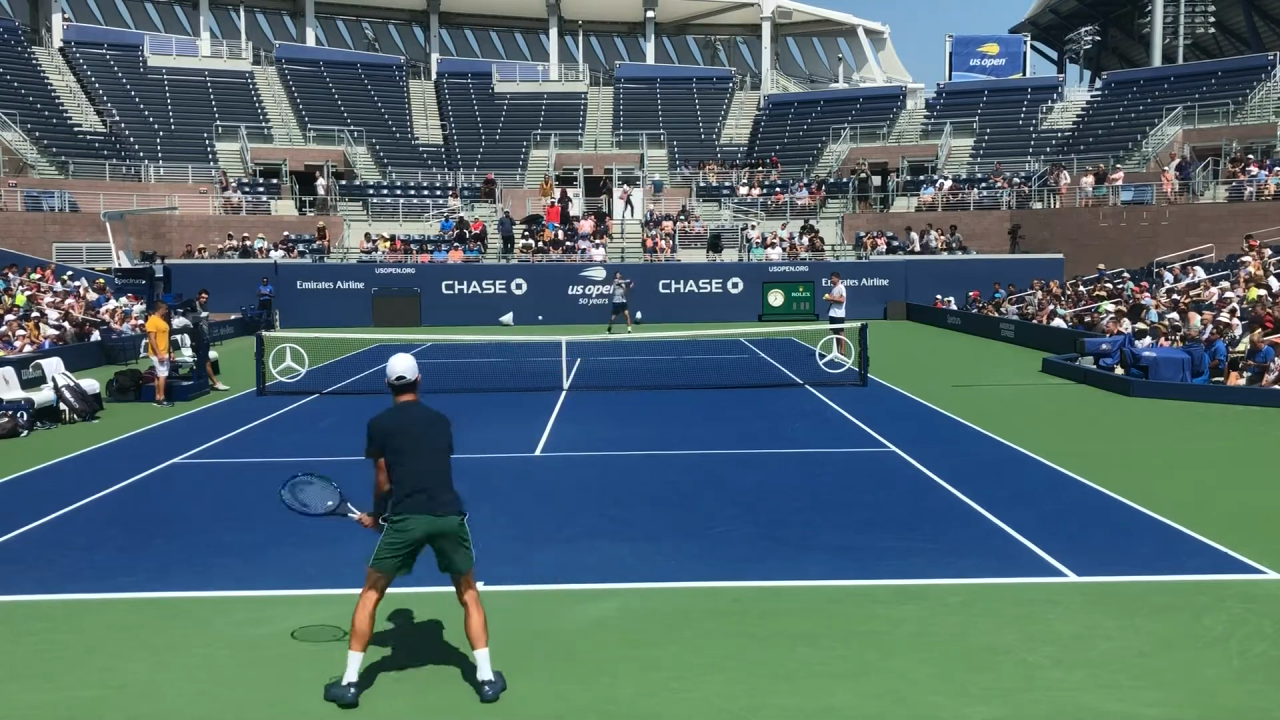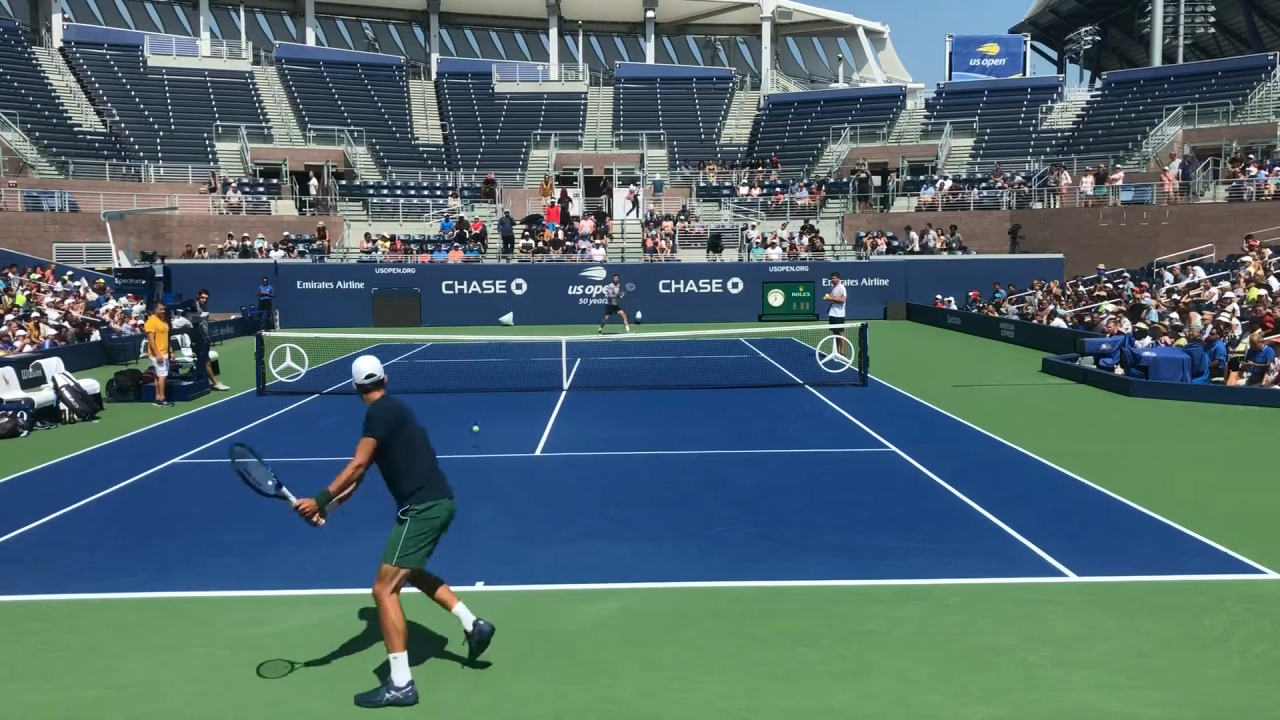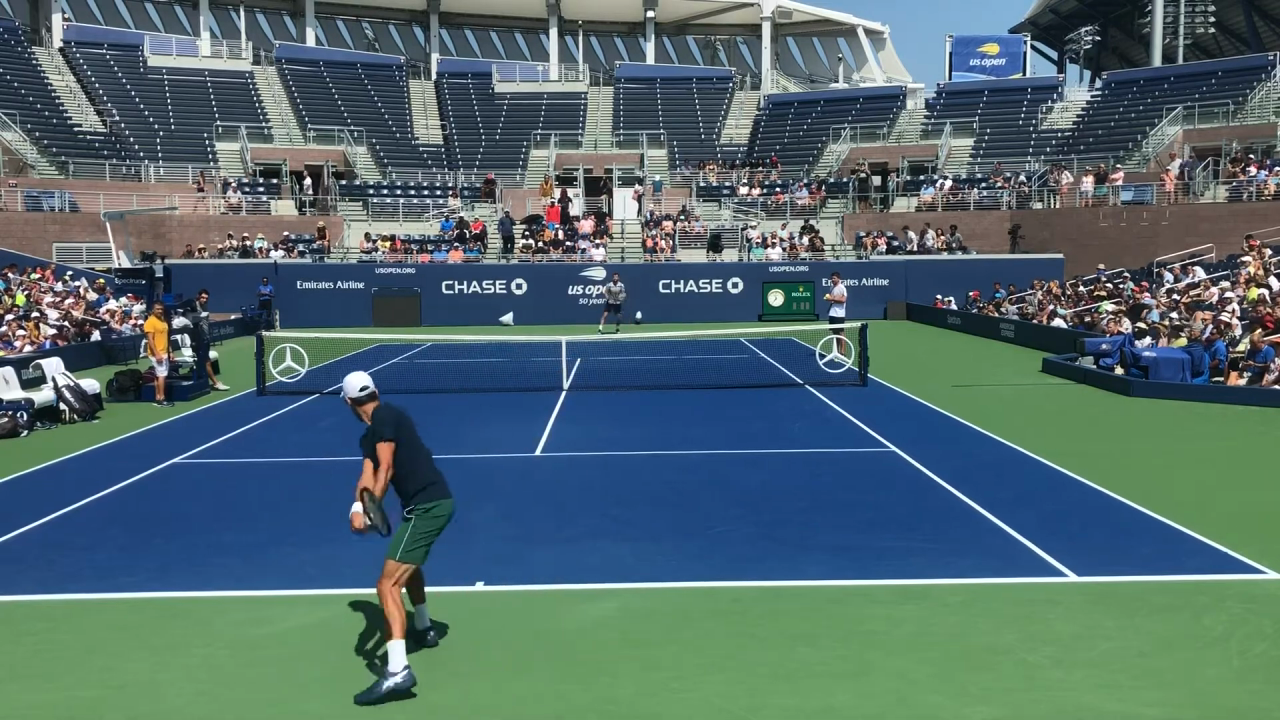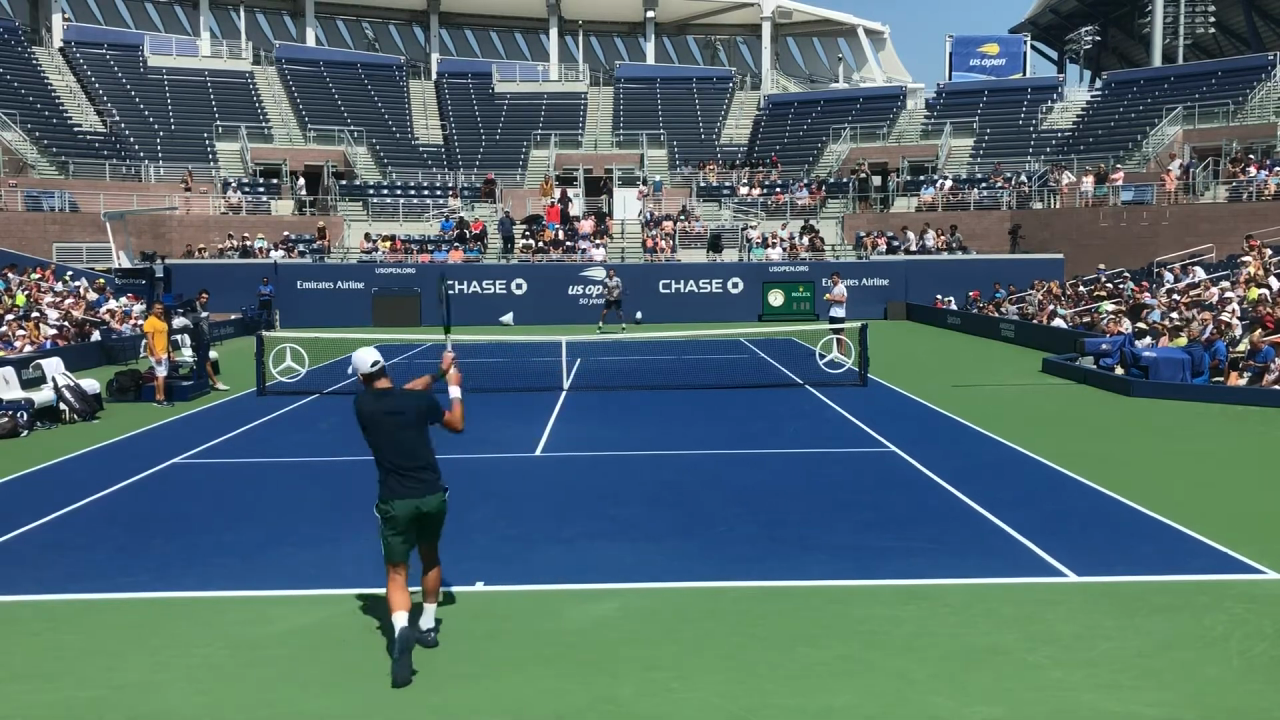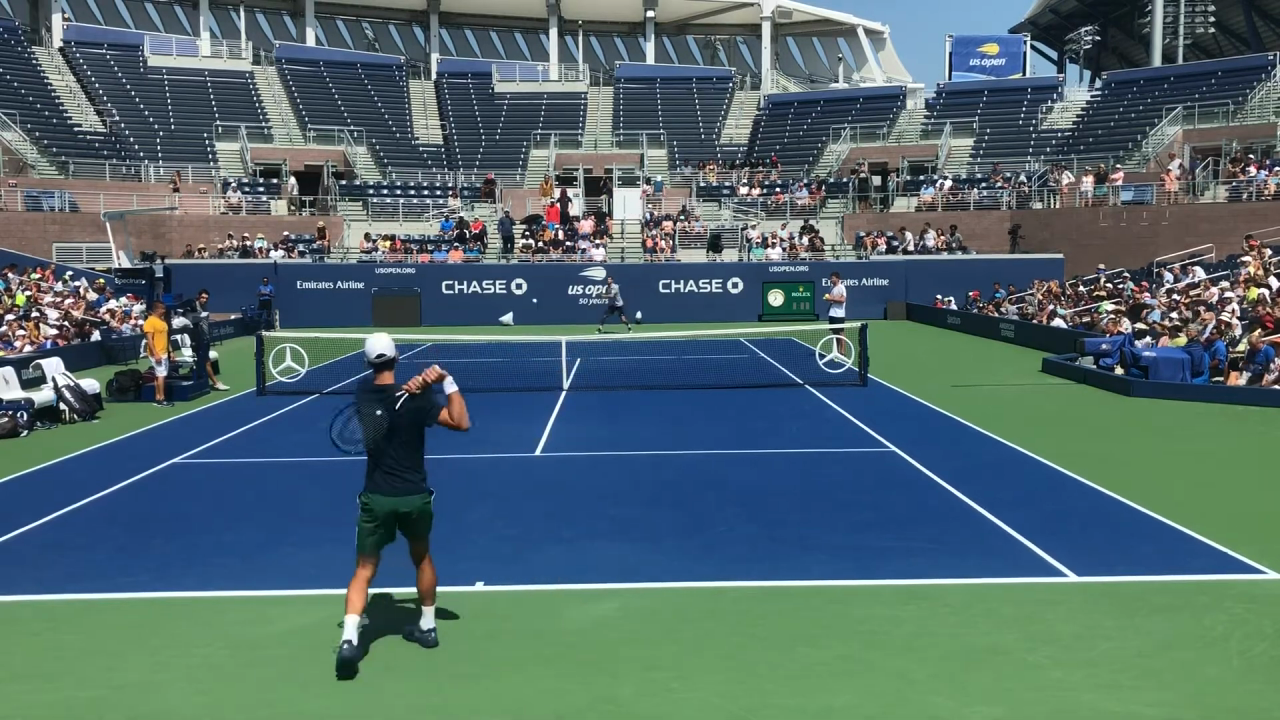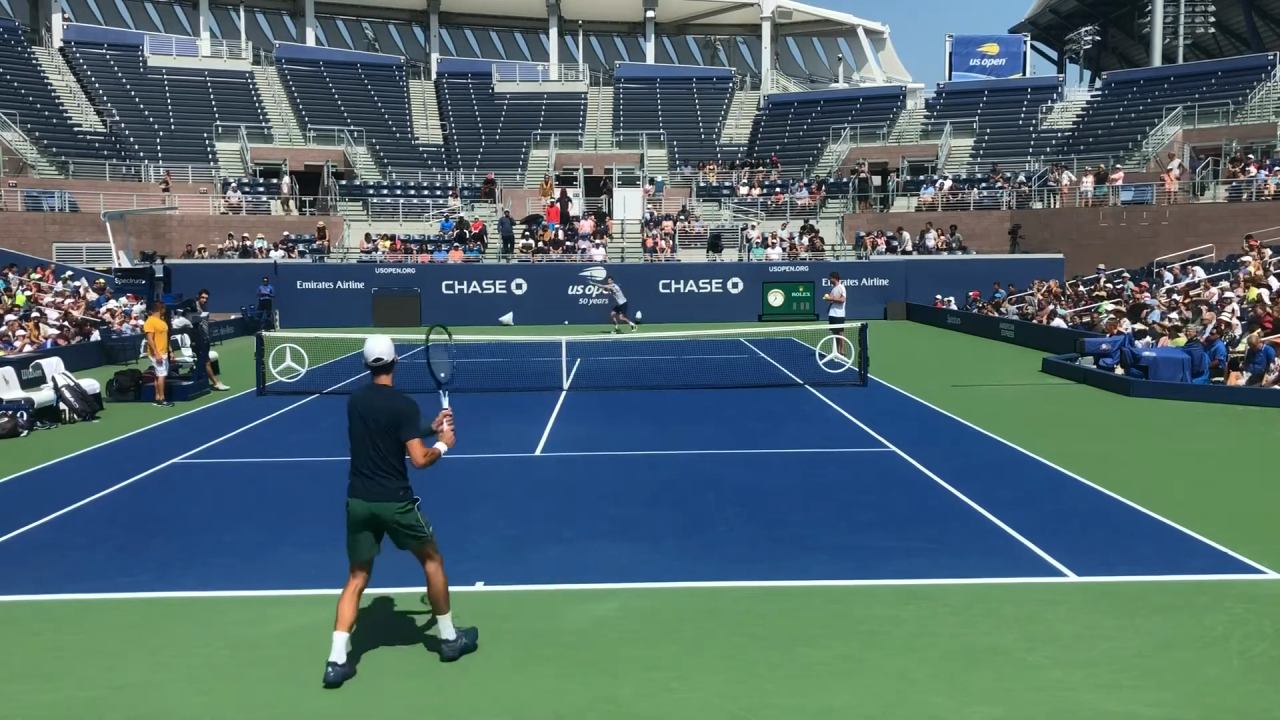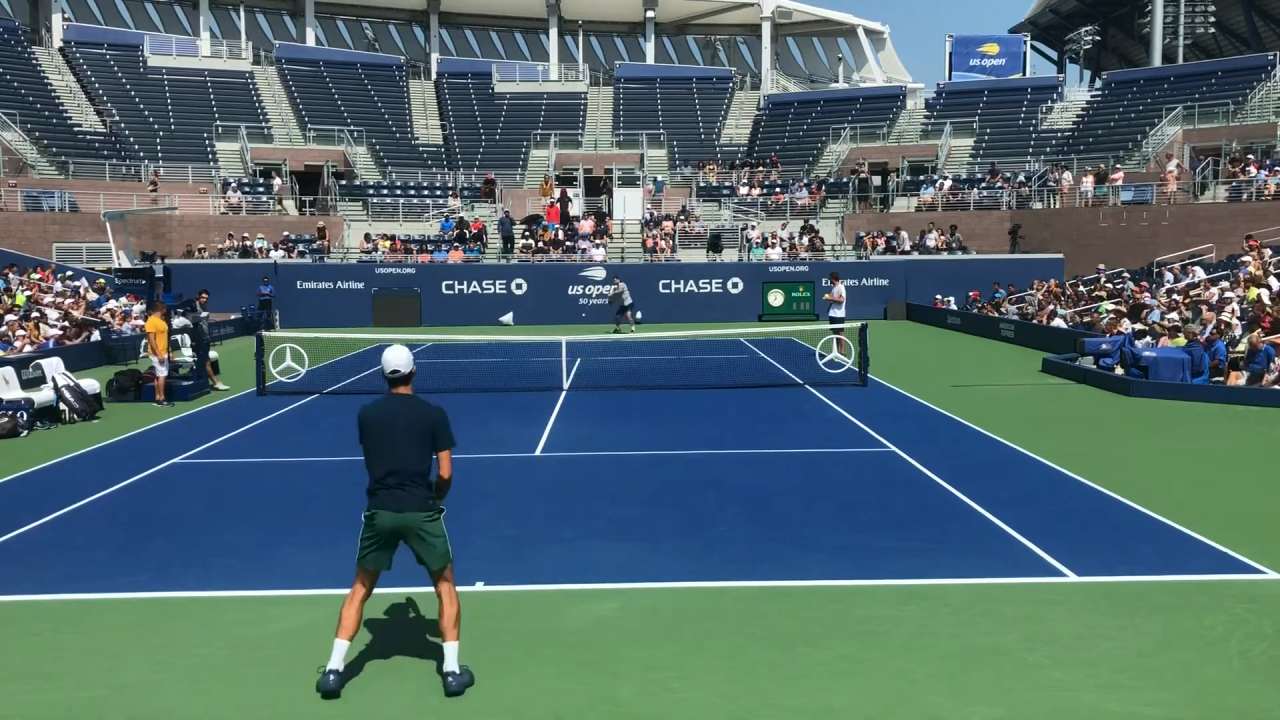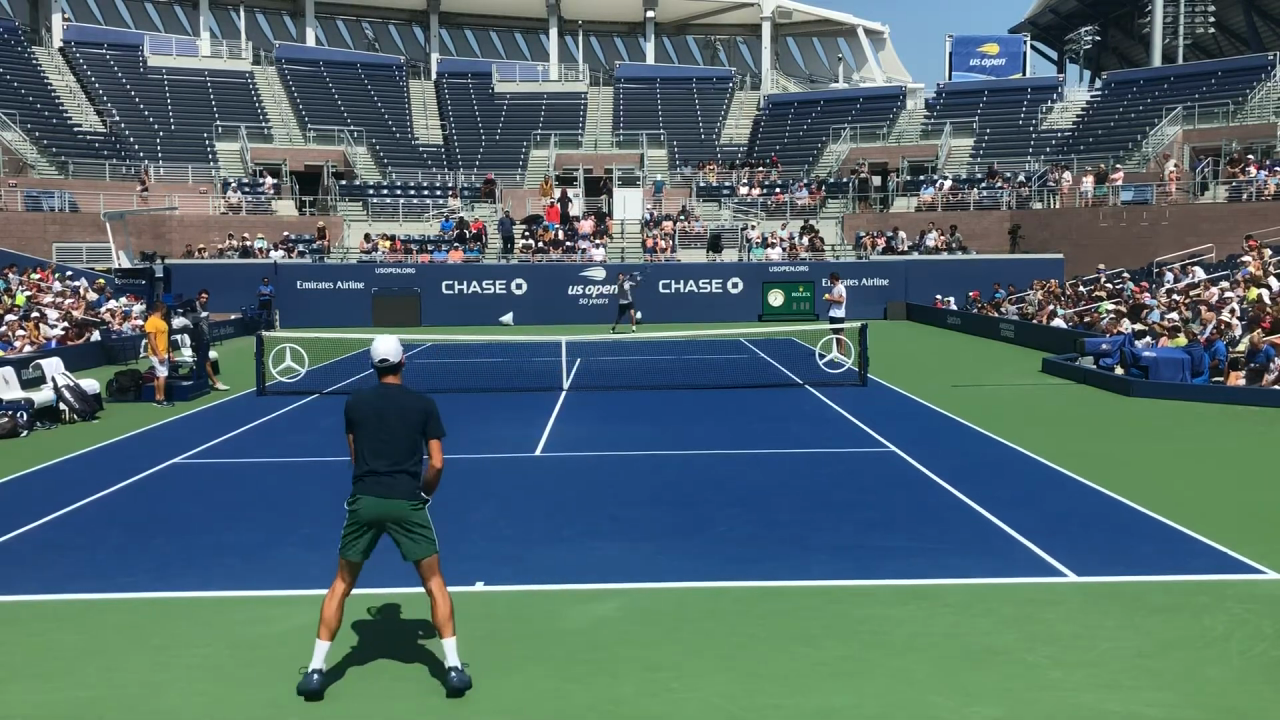
dt=0.3s
person 1, frame 1
left shoulder: (380, 423)
right shoulder: (441, 420)
left elbow: (384, 484)
left wrist: (377, 515)
left hip: (409, 519)
right hip: (451, 516)
left knee: (370, 592)
right knee: (468, 593)
left ankle: (349, 682)
right ankle: (486, 679)
person 1, frame 2
left shoulder: (380, 412)
right shoulder: (392, 410)
left elbow: (359, 464)
right elbow: (358, 474)
left wrist: (320, 500)
right wrist: (327, 504)
left hip: (424, 508)
right hip: (439, 502)
left knee: (385, 589)
right knee: (415, 573)
left ankle: (401, 684)
right ankle: (473, 624)
person 1, frame 3
left shoulder: (381, 421)
right shoulder: (373, 432)
left elbow: (386, 470)
right elbow: (368, 477)
left wrist: (368, 507)
right wrist: (358, 509)
left hip: (426, 507)
right hip: (439, 502)
left knee: (388, 585)
right knee: (408, 562)
left ankle: (398, 672)
right ankle: (423, 628)
person 1, frame 4
left shoulder: (363, 403)
right shoulder: (420, 400)
right elbow: (457, 425)
left wrist: (438, 374)
right wrist: (453, 386)
left hip: (395, 501)
right hip: (434, 495)
left knee: (396, 574)
right knee: (431, 558)
left ankle: (403, 629)
right ankle: (426, 628)
person 1, frame 5
left shoulder: (362, 394)
right shoulder: (417, 400)
right elbow: (462, 423)
left wrist: (418, 382)
right wrist: (445, 379)
left hip: (376, 496)
right hip: (414, 495)
left knee: (364, 570)
right knee: (422, 558)
left ankle: (349, 640)
right ankle: (426, 627)
person 1, frame 6
left shoulder: (355, 400)
right shoulder: (404, 404)
right elbow: (419, 459)
left wrist: (429, 429)
right wrist: (443, 444)
left hip: (358, 501)
right hip: (395, 501)
left knee: (357, 579)
right knee: (432, 560)
left ankle: (336, 661)
right ankle: (449, 638)
person 1, frame 7
left shoulder: (367, 414)
right shoulder: (434, 414)
left elbow: (370, 466)
right elbow: (445, 474)
left hip: (380, 512)
right hip: (422, 512)
left knee: (359, 590)
right knee: (446, 587)
left ankle: (334, 670)
right ankle: (452, 671)
person 1, frame 8
left shoulder: (354, 404)
right shoulder: (424, 405)
left elbow: (355, 458)
right elbow: (437, 464)
right wrist: (423, 493)
left hip: (364, 501)
right hip: (407, 503)
left knee: (341, 585)
right knee: (434, 583)
left ankle: (315, 670)
right ankle: (453, 668)
